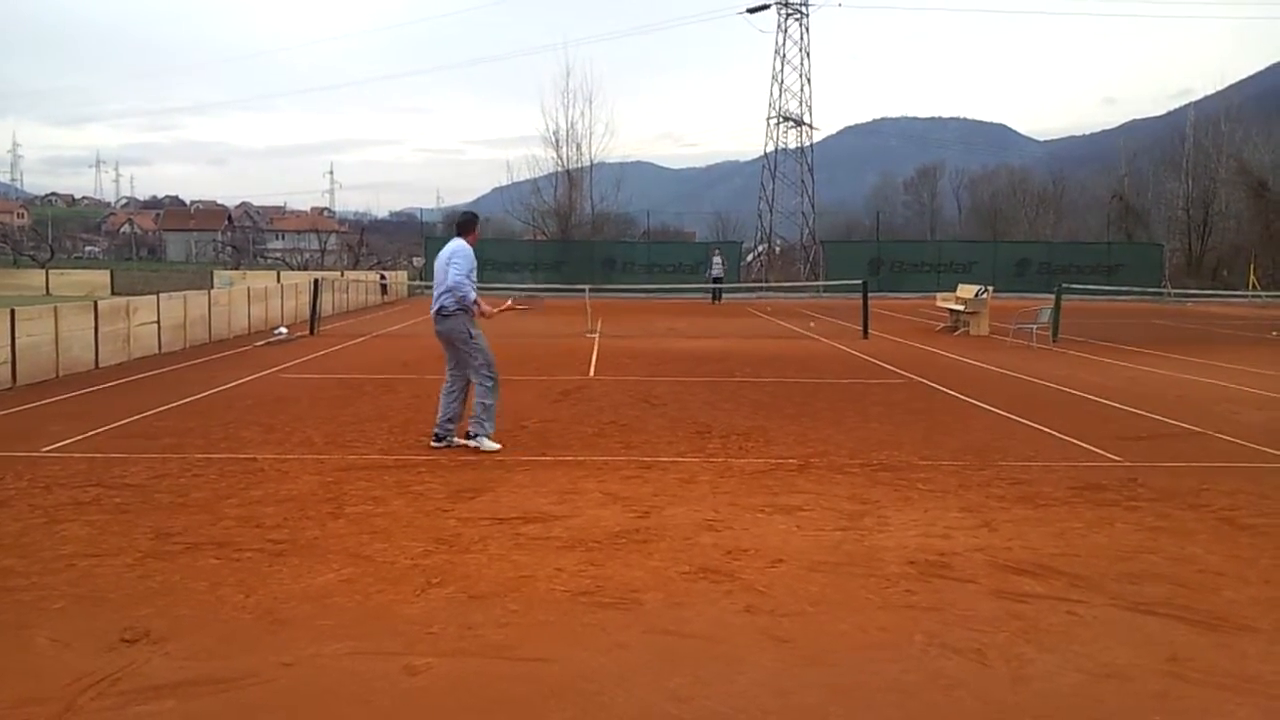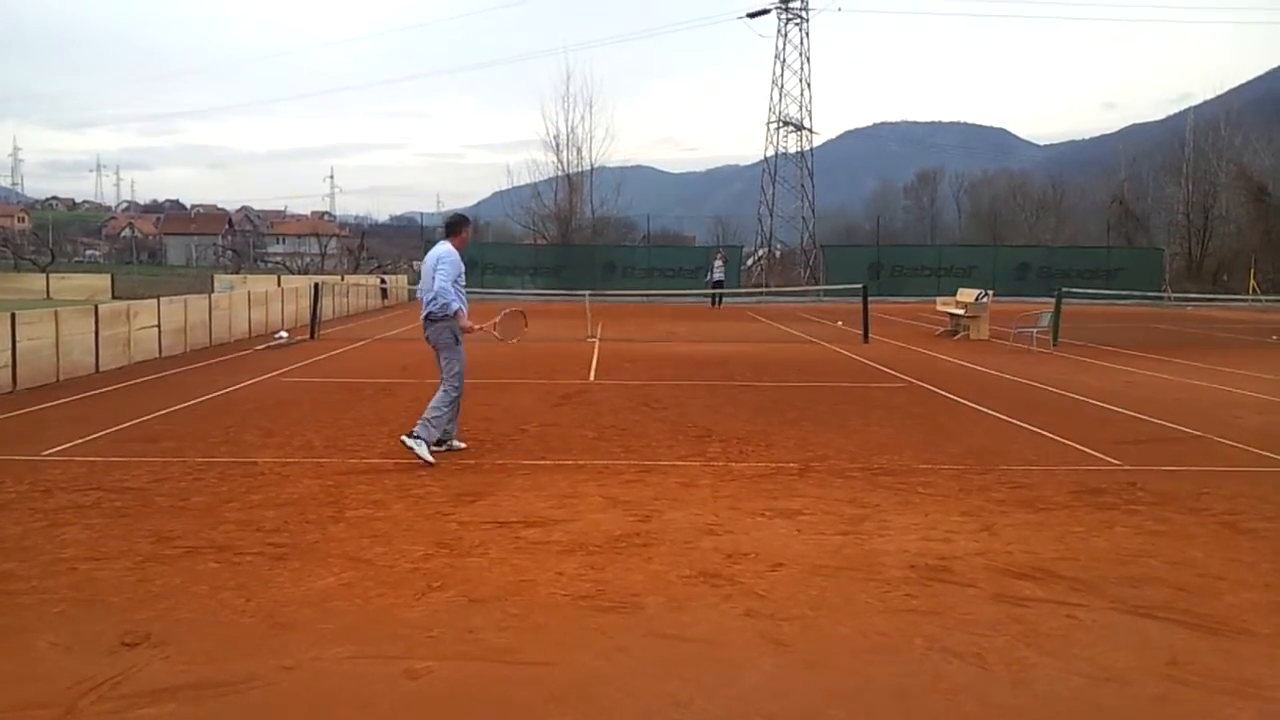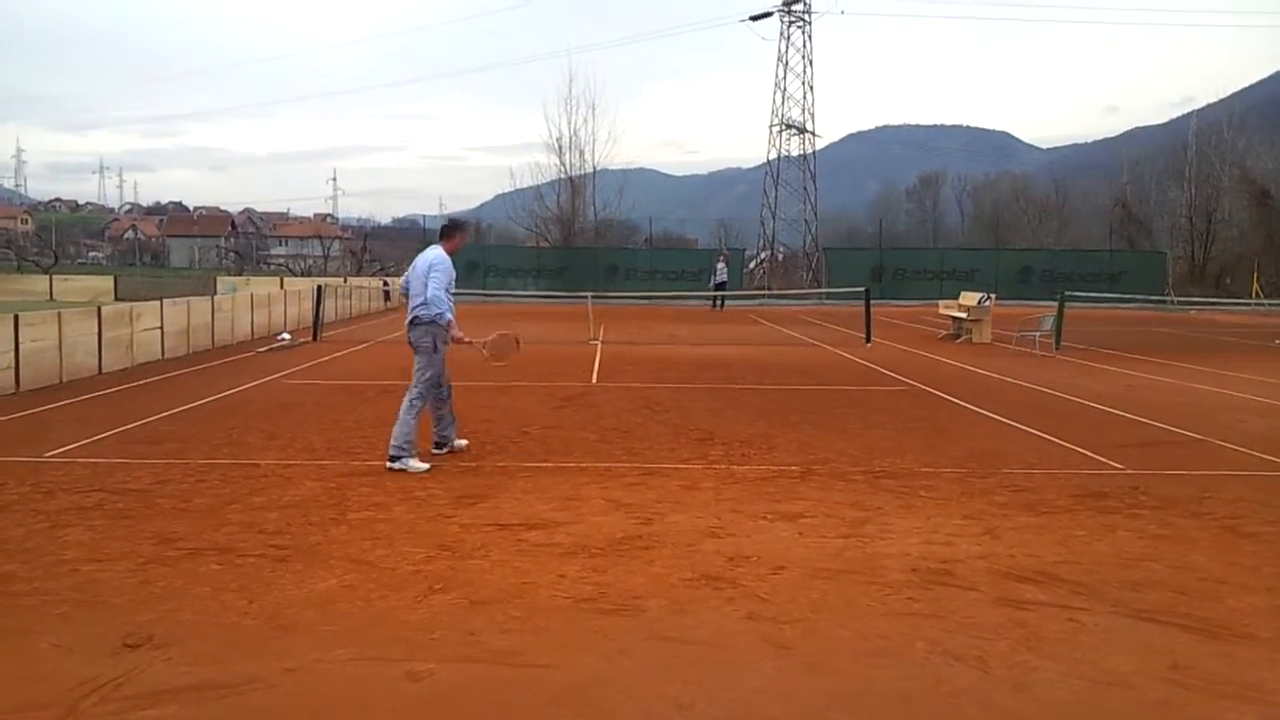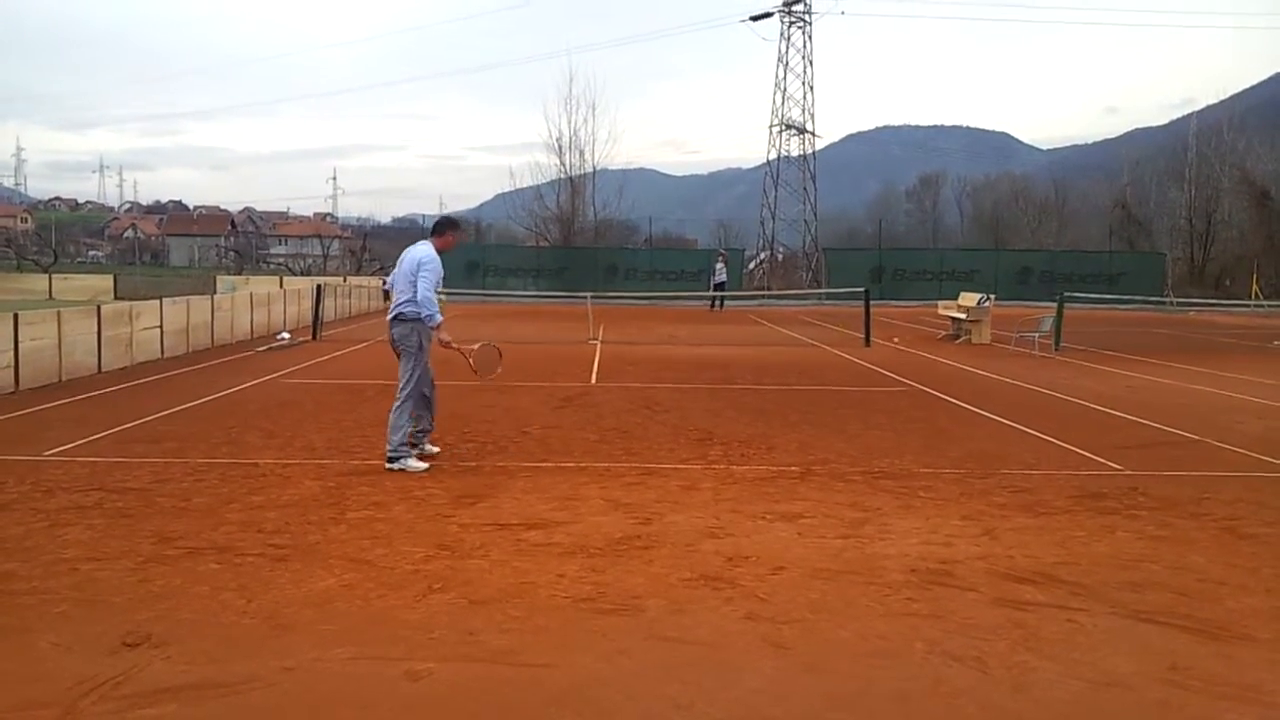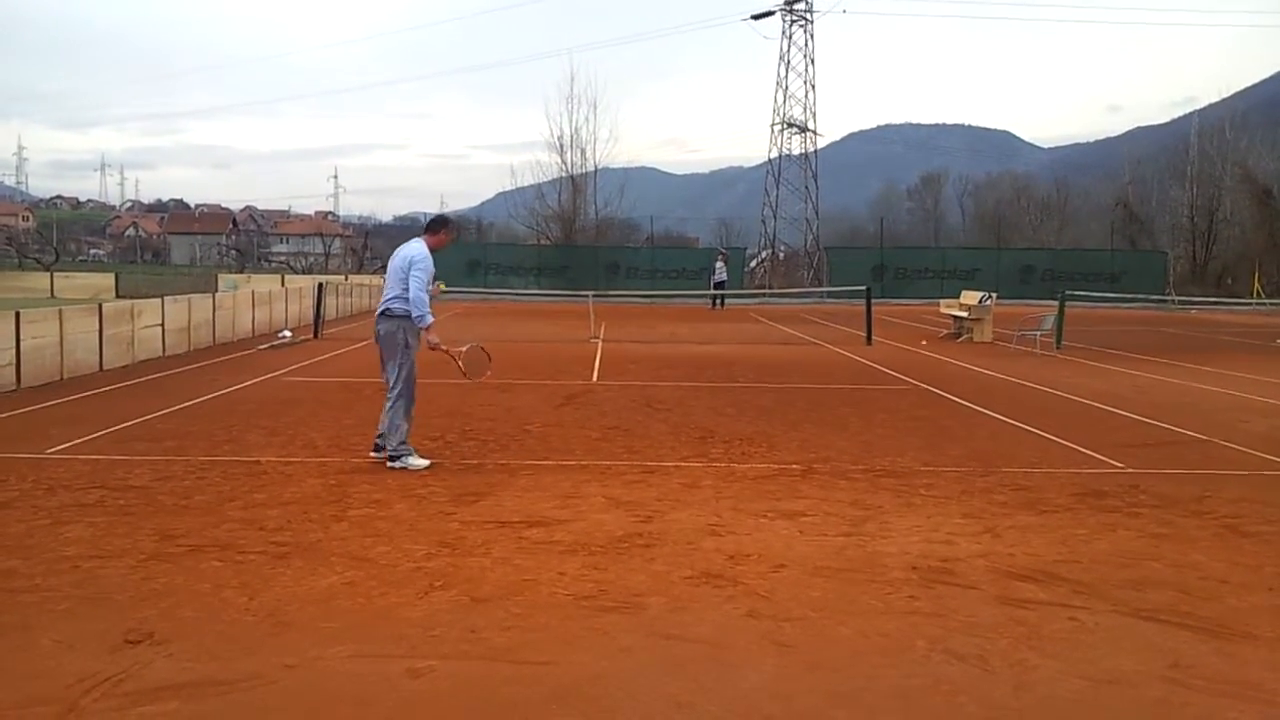
dt=0.2s
person 1, frame 1
left shoulder: (446, 250)
right shoulder: (463, 249)
right elbow: (456, 282)
left wrist: (475, 304)
right wrist: (478, 304)
left hip: (443, 319)
right hip: (458, 320)
left knee: (456, 378)
right knee: (486, 375)
left ankle: (443, 433)
right ankle: (478, 432)
person 1, frame 2
left shoulder: (435, 253)
right shoulder: (450, 254)
left elbow: (423, 291)
right elbow: (443, 289)
right wrist: (460, 316)
left hip: (434, 324)
right hip: (446, 325)
left knee: (449, 384)
right knee: (452, 386)
left ankle: (444, 437)
right ankle: (420, 435)
person 1, frame 3
left shoulder: (424, 256)
right shoulder: (441, 260)
left elbow: (404, 287)
right elbow: (435, 297)
right wrist: (452, 326)
left hip: (418, 327)
right hip: (430, 329)
left knee: (441, 388)
right knee: (420, 392)
left ankle: (445, 439)
right ankle: (399, 453)
person 1, frame 4
left shoulder: (411, 251)
right shoulder: (430, 257)
left elbow: (393, 282)
right elbow: (425, 297)
right wrist: (440, 329)
left hip: (400, 324)
right hip: (413, 326)
left knee: (424, 386)
right knee: (409, 392)
left ankle: (418, 440)
right ankle: (397, 455)
person 1, frame 5
left shoulder: (405, 248)
right shoulder: (422, 255)
right elbow: (417, 296)
left wrist: (427, 291)
right wrist: (429, 329)
left hip: (387, 321)
right hip: (400, 324)
left knee: (401, 387)
right knee: (400, 390)
left ankle: (384, 443)
right ankle: (398, 453)
